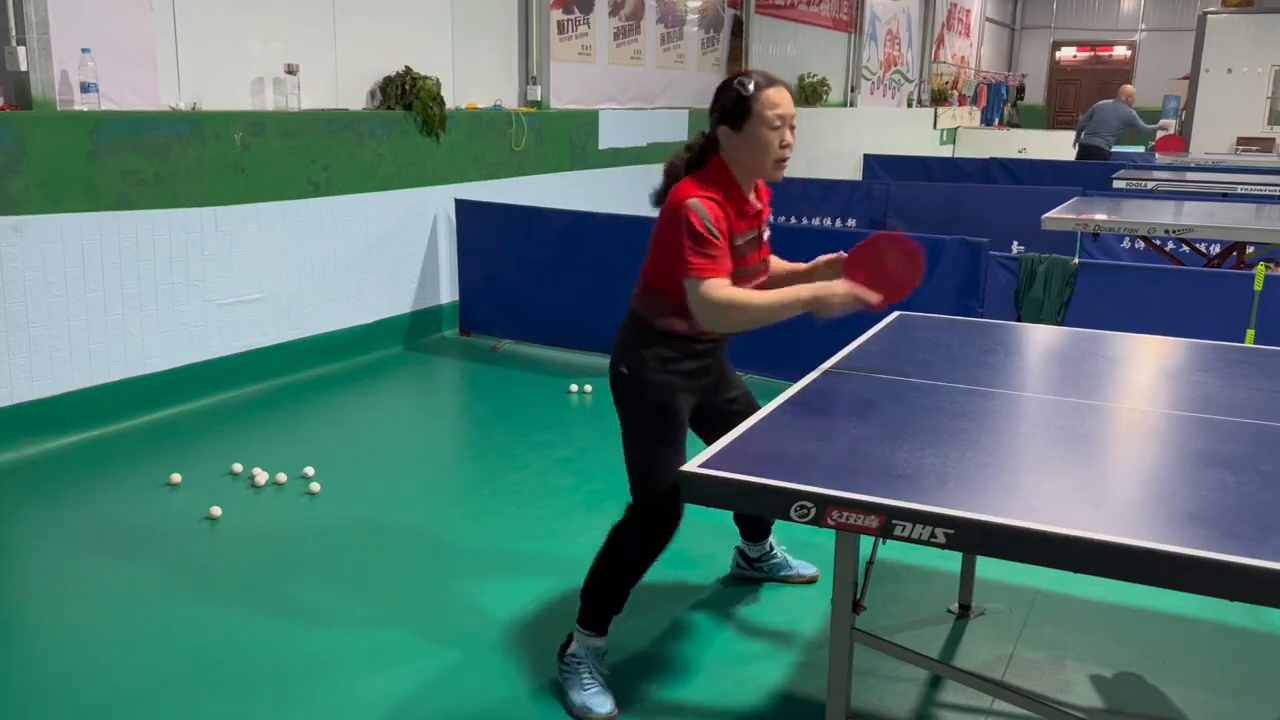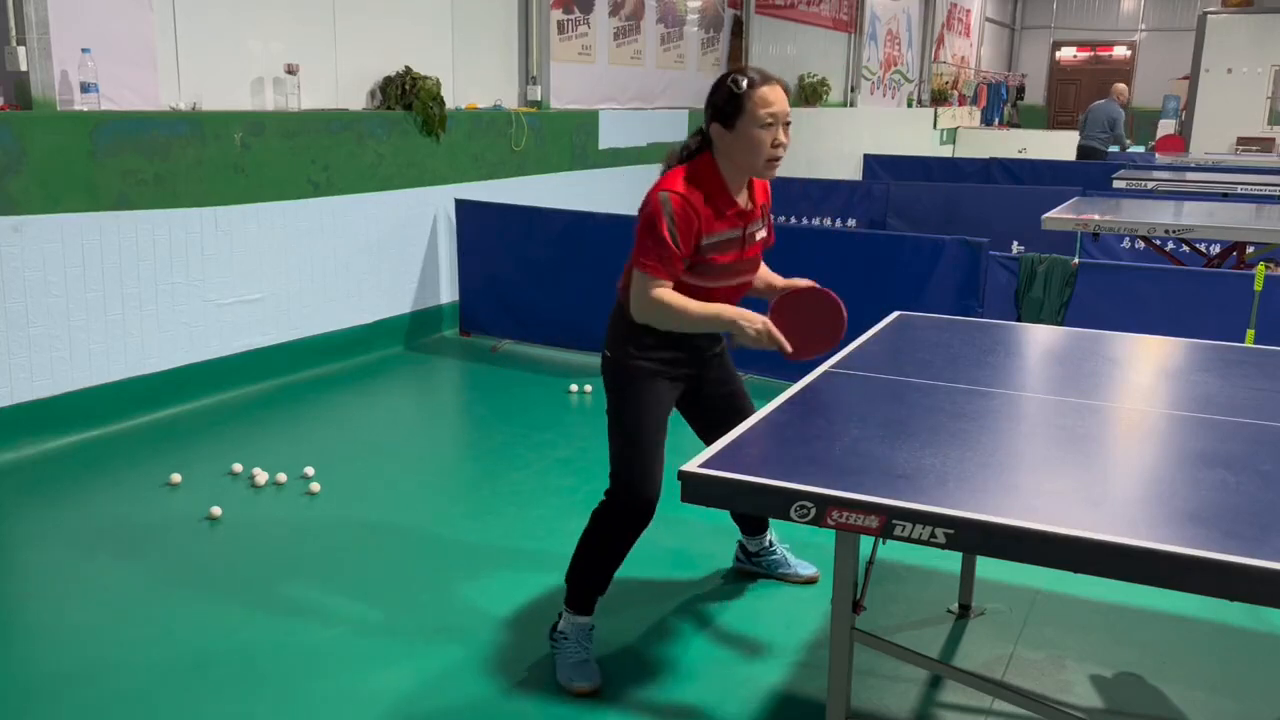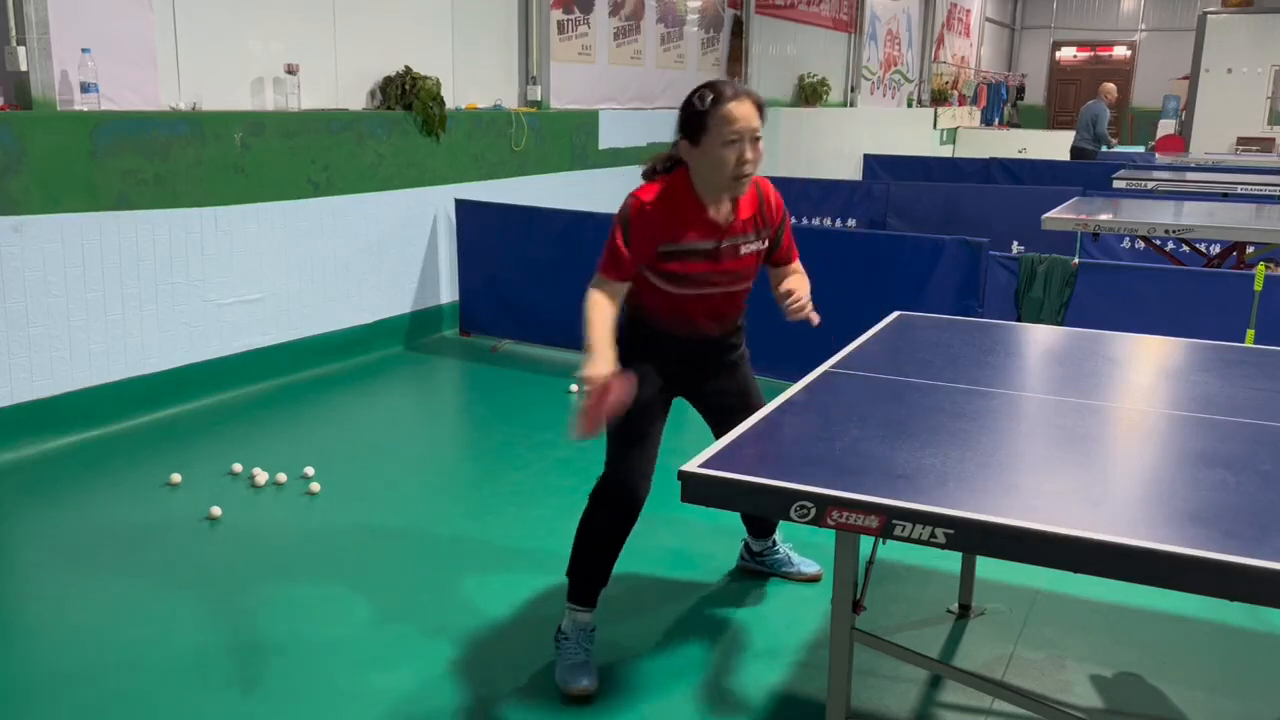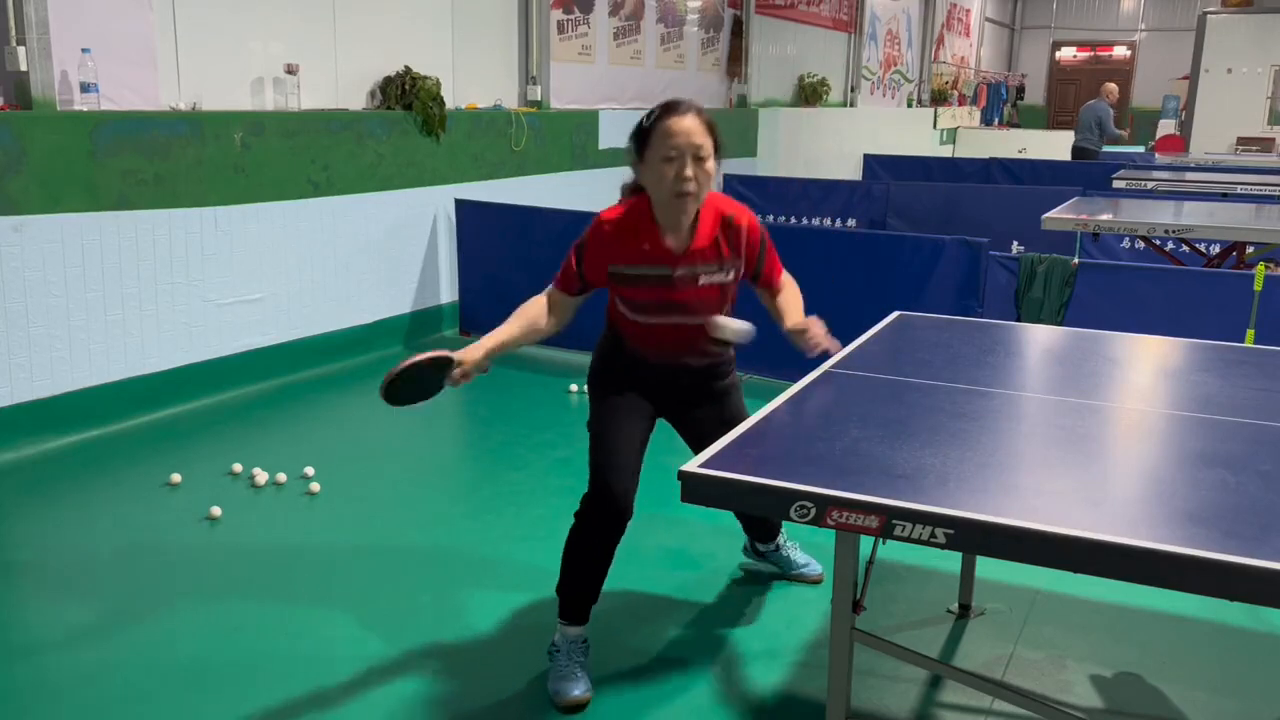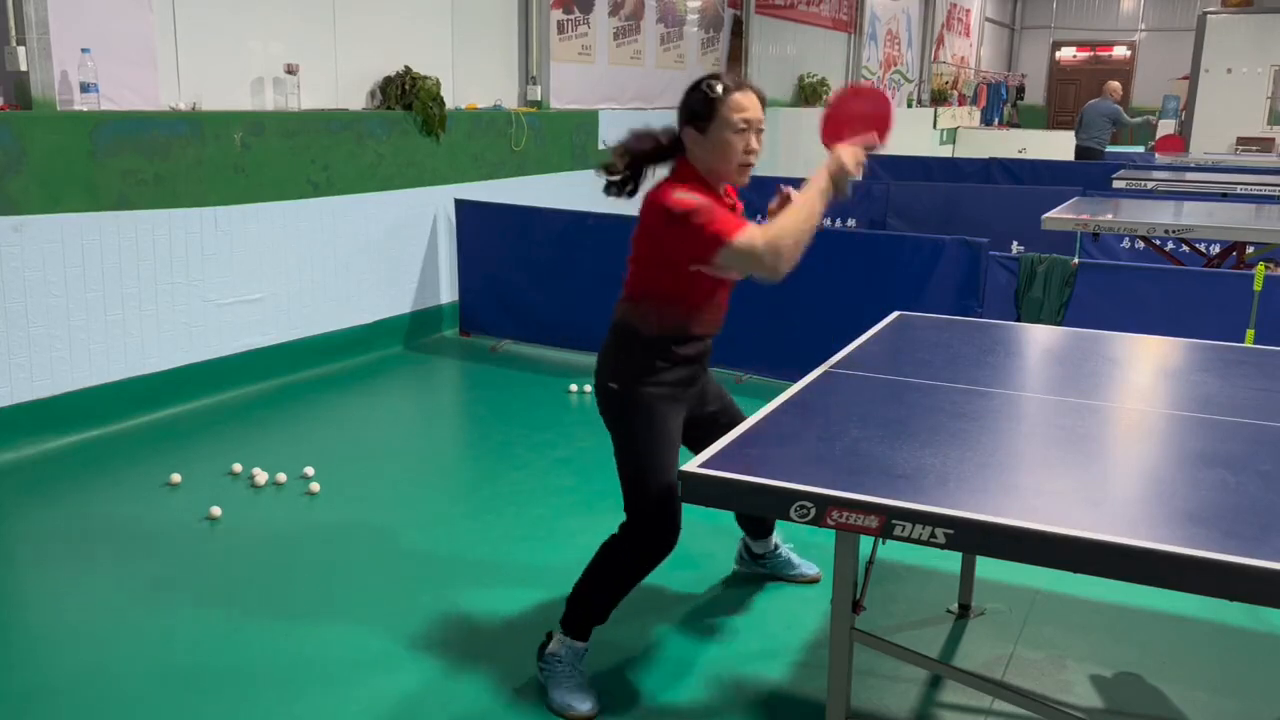
dt=0.3s
person 1, frame 1
left shoulder: (757, 192)
right shoulder: (697, 207)
left elbow: (756, 268)
right elbow: (710, 309)
left wrist: (818, 270)
right wrist: (813, 296)
left hip: (707, 361)
right hip: (654, 364)
right knee: (658, 506)
left ankle: (756, 552)
right ankle: (582, 650)
person 1, frame 2
left shoulder: (758, 191)
right shoulder: (676, 199)
right elbow: (646, 302)
left wrist: (786, 290)
right wrist: (729, 318)
left hip: (704, 350)
right hip: (644, 354)
right knee: (634, 495)
left ankle: (756, 548)
right ankle: (573, 625)
person 1, frame 3
left shoulder: (765, 202)
right shoulder: (647, 208)
left elbow: (790, 273)
right elbow: (606, 292)
left wrist: (797, 292)
right wrist: (602, 353)
left hip: (721, 351)
right hip: (649, 353)
right knee: (624, 485)
left ankle: (762, 548)
right ankle: (576, 626)
person 1, frame 4
left shoulder: (738, 225)
right shoulder: (609, 232)
left elbow: (780, 287)
right elbow: (553, 307)
left wrist: (801, 325)
right wrist: (482, 350)
left hip: (705, 378)
right hip: (626, 377)
right knee: (609, 503)
left ankle: (767, 545)
right ankle: (569, 639)
person 1, frame 5
left shoulder: (716, 192)
right shoulder: (678, 204)
left elbow: (734, 266)
right elbow: (774, 258)
left wrist: (779, 215)
right wrist: (827, 175)
left hip: (686, 370)
right hip: (638, 379)
right knee: (655, 526)
left ankle: (760, 548)
right ankle: (562, 649)
